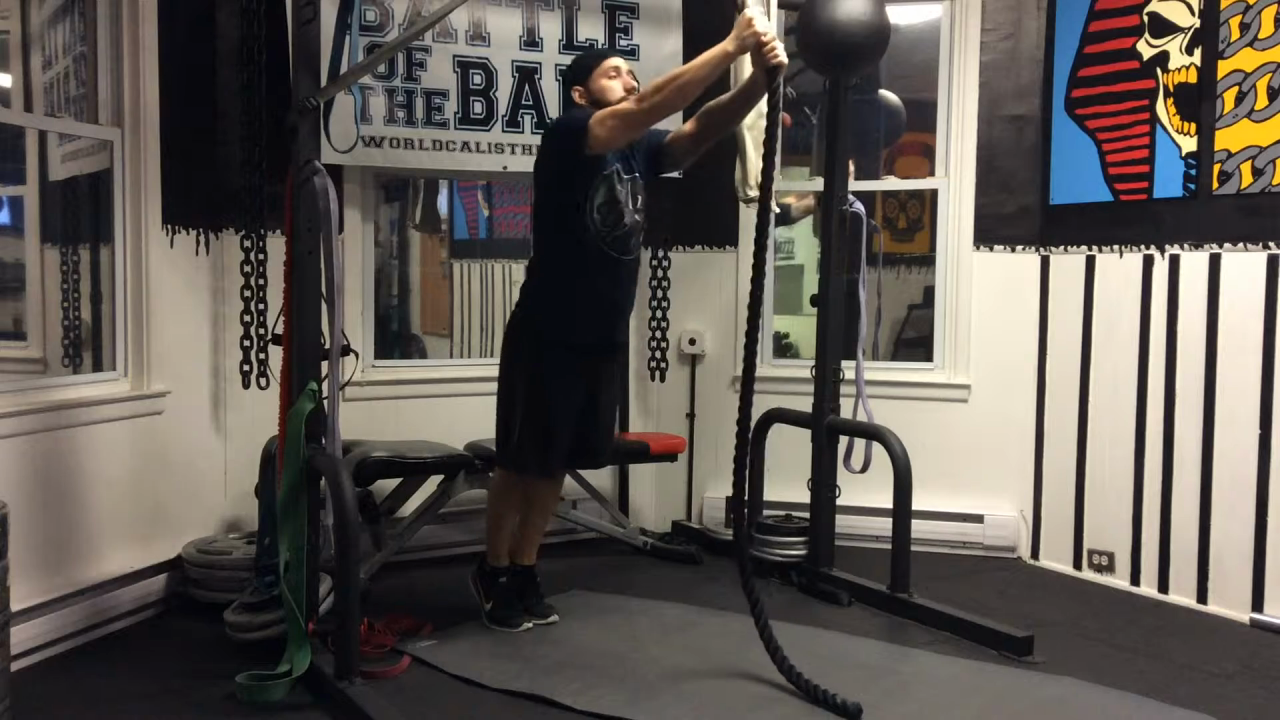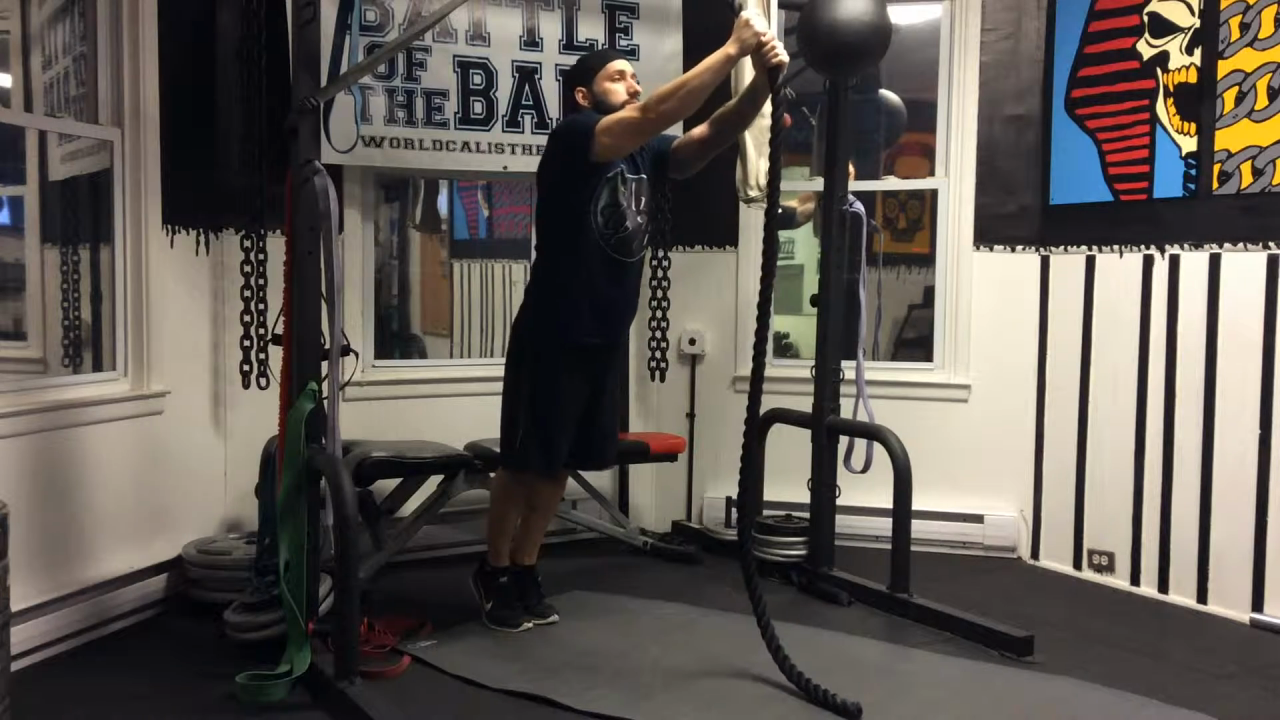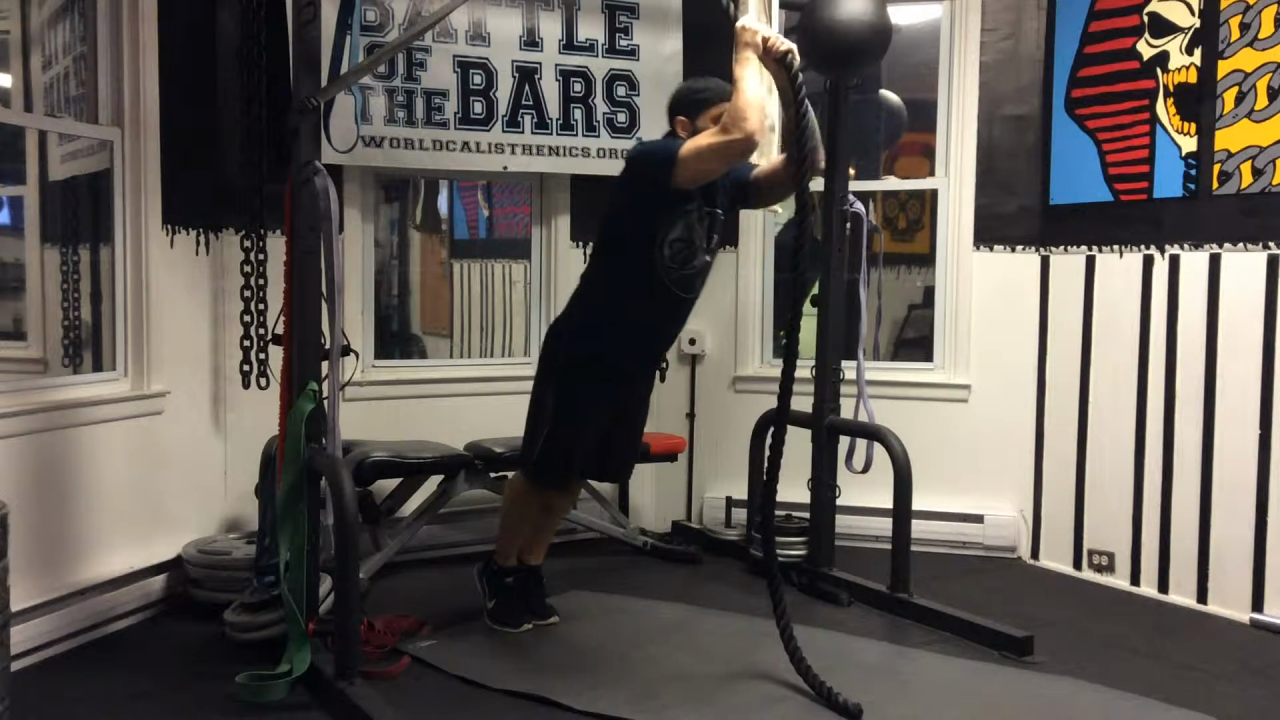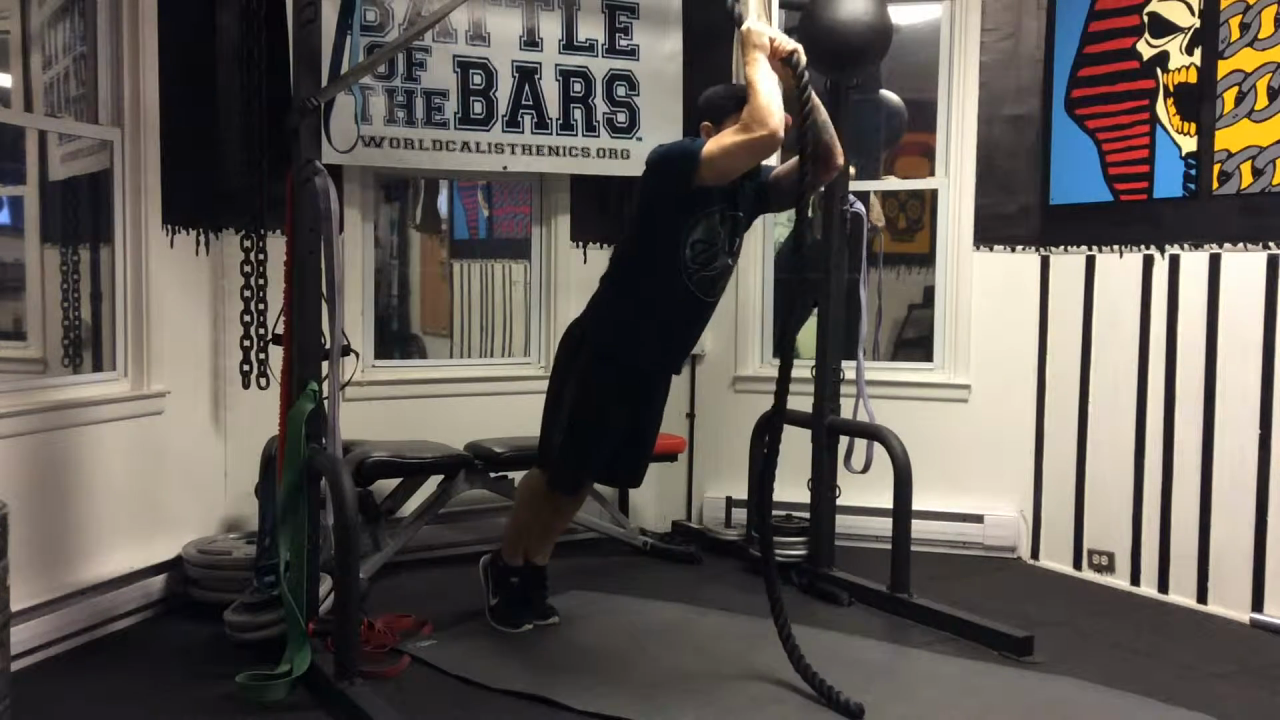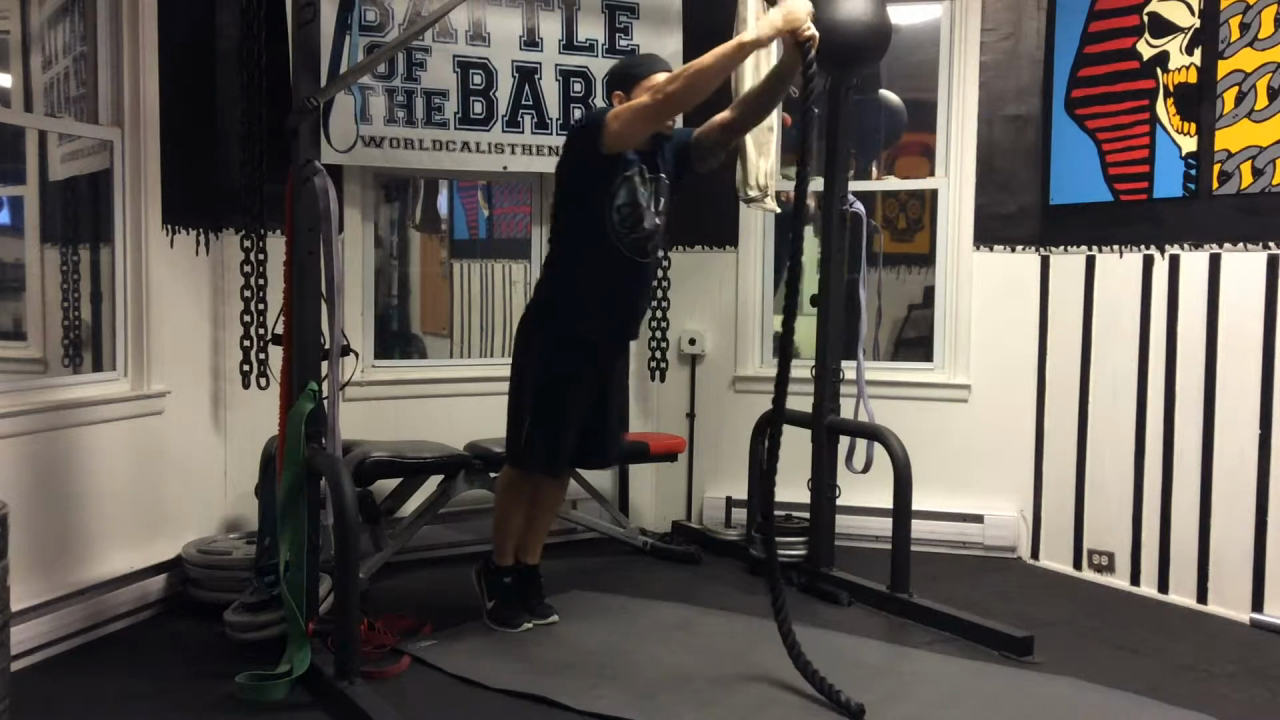
dt=0.7s
person 1, frame 1
left shoulder: (640, 149)
right shoulder: (567, 137)
left elbow: (703, 127)
right elbow: (652, 106)
left wrist: (760, 77)
right wrist: (730, 45)
left hip: (603, 338)
right hip: (547, 336)
left knee: (554, 464)
right knee: (522, 461)
left ankle: (523, 571)
right ankle: (493, 573)
person 1, frame 2
left shoulder: (647, 153)
right shoulder: (572, 139)
left elbow: (714, 134)
right elbow: (658, 114)
left wrist: (762, 79)
right wrist: (731, 48)
left hip: (606, 339)
right hip: (552, 336)
left knee: (558, 464)
right knee: (526, 461)
left ankle: (524, 571)
right ankle: (494, 573)
person 1, frame 3
left shoulder: (725, 184)
right shoulder: (650, 163)
left elbow: (801, 166)
right elbow: (743, 138)
left wrist: (786, 80)
right wrist: (746, 55)
left hip: (638, 360)
right hip: (585, 352)
left knee: (573, 474)
right knee: (546, 469)
left ankle: (527, 572)
right ankle: (499, 571)
person 1, frame 4
left shoulder: (750, 187)
right shoulder: (672, 165)
left elbow: (826, 163)
right elbow: (765, 135)
left wrist: (793, 78)
right wrist: (755, 57)
left hip: (655, 365)
right hip: (602, 353)
left knee: (586, 477)
right knee: (560, 471)
left ankle: (533, 572)
right ankle: (505, 568)
person 1, frame 5
left shoulder: (669, 150)
right shoulder: (592, 137)
left elbow: (736, 120)
right elbow: (672, 94)
left wrist: (789, 61)
left hip: (612, 339)
right hip: (558, 334)
left knee: (563, 463)
right knee: (531, 460)
left ankle: (527, 572)
right ankle: (497, 573)
